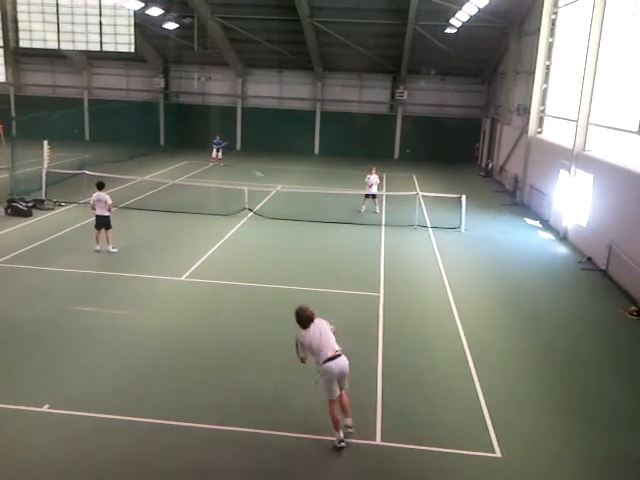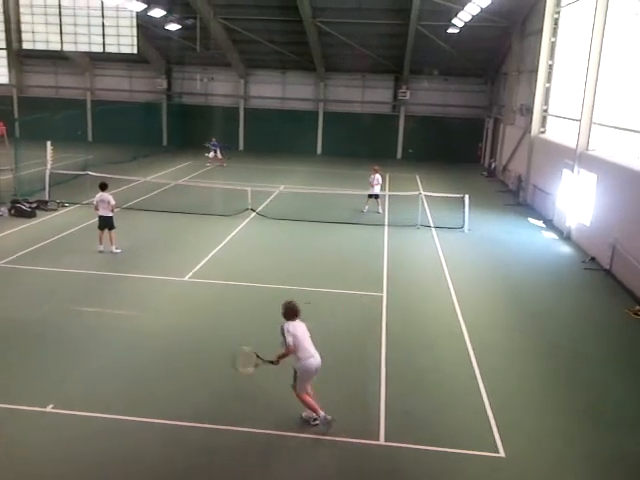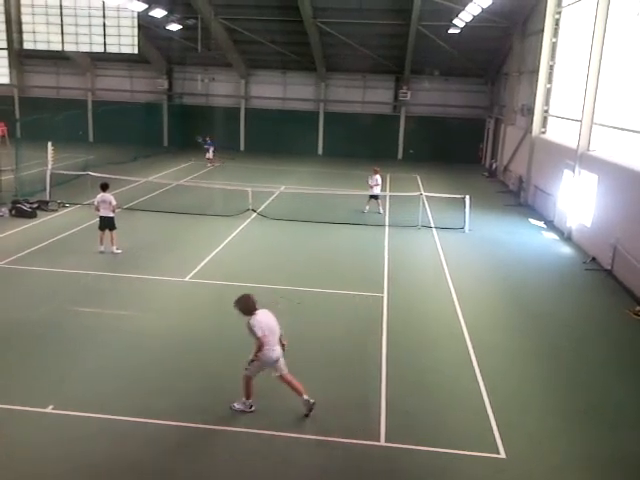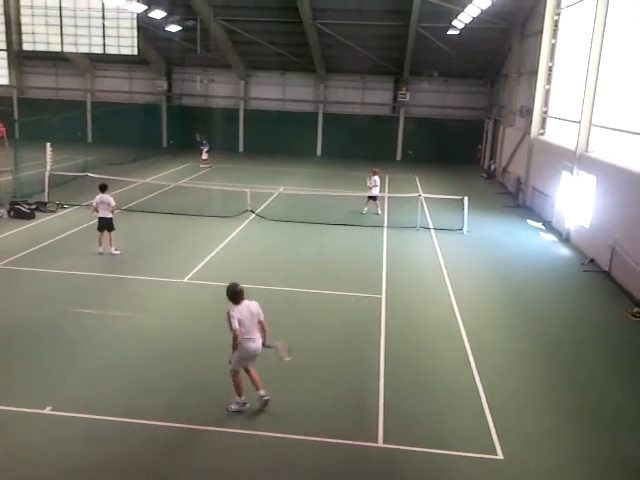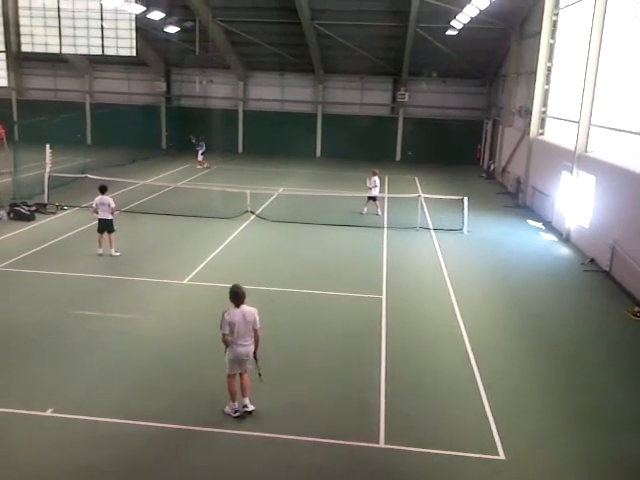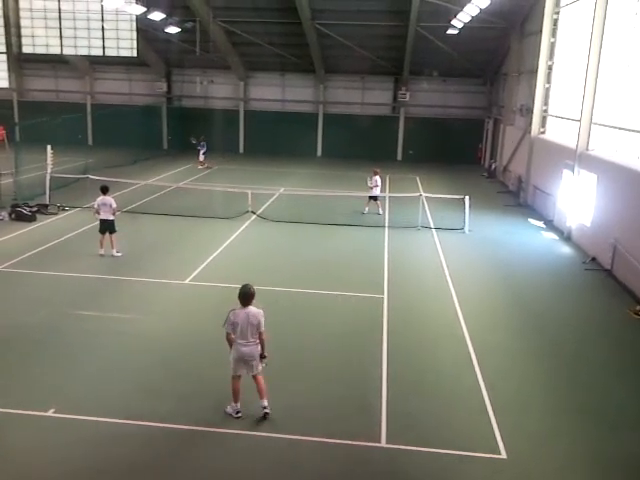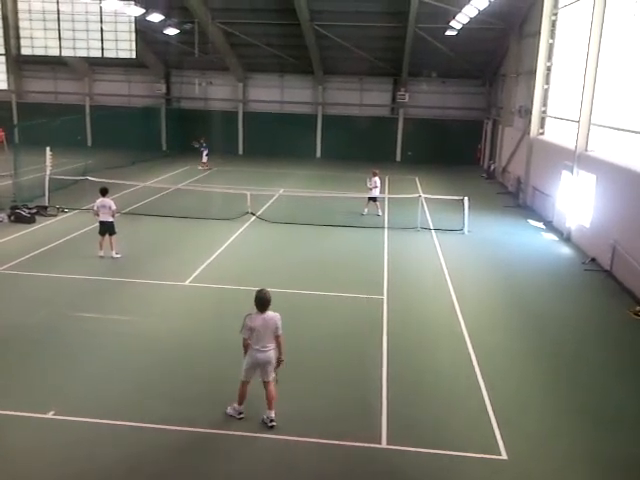
dt=0.3s
person 1, frame 1
left shoulder: (301, 336)
right shoulder: (320, 323)
left elbow: (302, 359)
left hip: (327, 367)
right hip: (341, 361)
left knee: (333, 402)
right knee: (341, 391)
left ankle: (339, 437)
right ankle: (347, 422)
person 1, frame 2
left shoulder: (286, 326)
right shoulder: (300, 323)
left elbow: (290, 350)
left wrist: (280, 356)
right wrist: (285, 352)
left hip: (305, 363)
right hip: (316, 359)
left knee: (299, 393)
right knee: (305, 387)
left ankle: (322, 415)
right ankle: (313, 415)
person 1, frame 3
left shoulder: (252, 322)
right shoulder: (266, 312)
left elbow: (261, 342)
right elbow: (277, 330)
left wrist: (255, 354)
right wrist: (282, 342)
left hip: (265, 355)
right hip: (276, 351)
left knee: (247, 376)
right knee: (286, 377)
left ankle: (247, 404)
right ankle: (306, 400)
person 1, frame 4
left shoulder: (232, 312)
right shoulder: (254, 305)
left elbow: (236, 335)
right elbow: (263, 325)
left wrist: (234, 347)
right wrist: (264, 339)
left hip: (243, 346)
right hip: (257, 344)
left knee: (235, 371)
right knee: (249, 369)
left ankle: (241, 401)
right ankle: (262, 394)
person 1, frame 5
left shoulder: (228, 314)
right shoulder: (253, 311)
left elbow: (225, 338)
right elbow: (257, 334)
left wrist: (227, 348)
right wrist: (256, 349)
left hip: (234, 349)
right hip: (248, 349)
left knee: (231, 376)
right knee: (243, 373)
left ankle: (234, 407)
right ankle: (246, 403)
person 1, frame 6
left shoulder: (233, 314)
right shoulder: (258, 313)
left elbow: (228, 337)
right elbow: (261, 337)
left wrist: (232, 348)
right wrist: (263, 351)
left hip: (238, 350)
right hip: (253, 350)
left knee: (236, 378)
right knee: (258, 376)
left ankle: (236, 408)
right ankle: (264, 405)
person 1, frame 7
left shoulder: (250, 319)
right shoulder: (276, 317)
left elbow: (245, 342)
right elbow: (278, 339)
left wrist: (246, 354)
right wrist: (280, 355)
left hip: (253, 355)
right hip: (269, 355)
left knee: (244, 382)
right knee: (269, 384)
left ankle: (238, 409)
right ankle: (271, 416)
